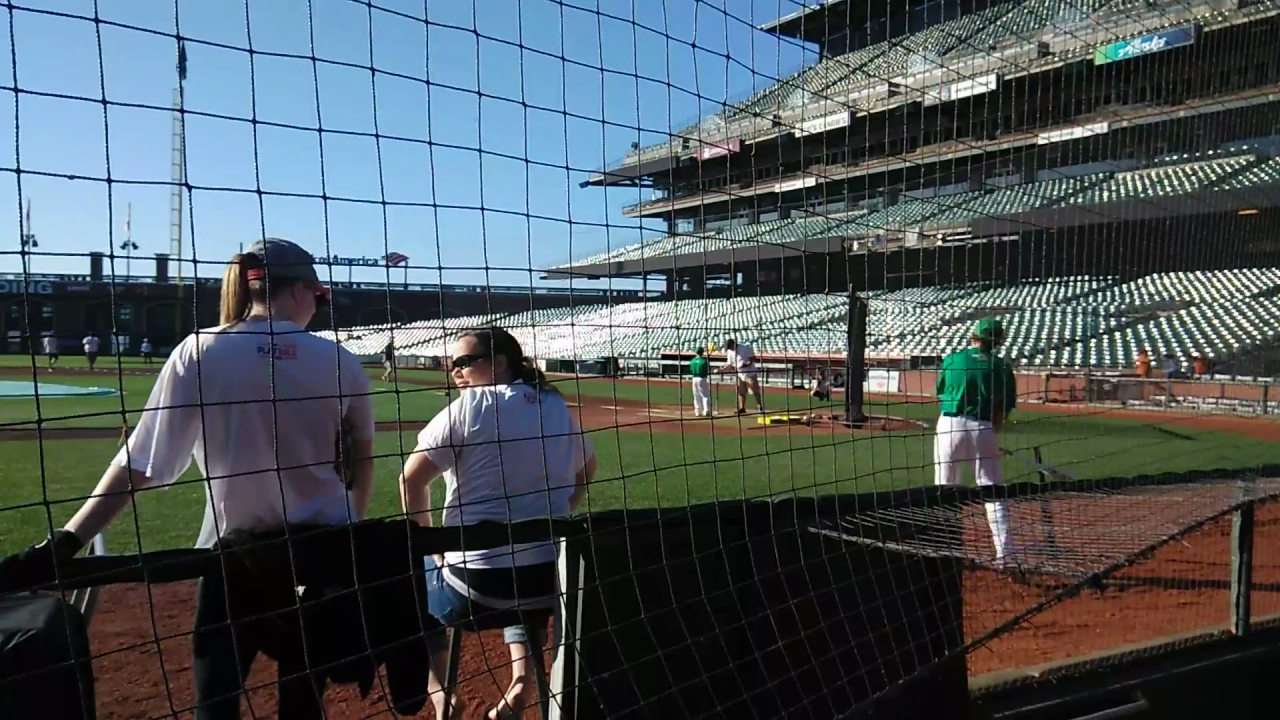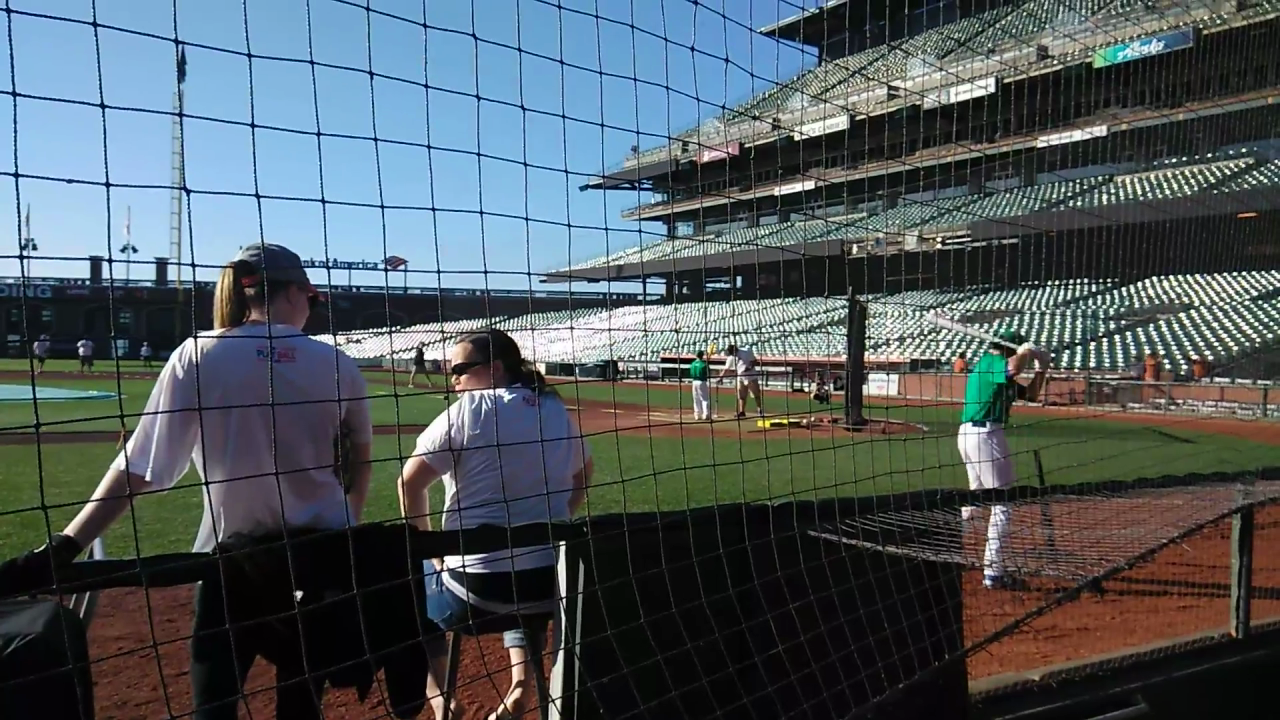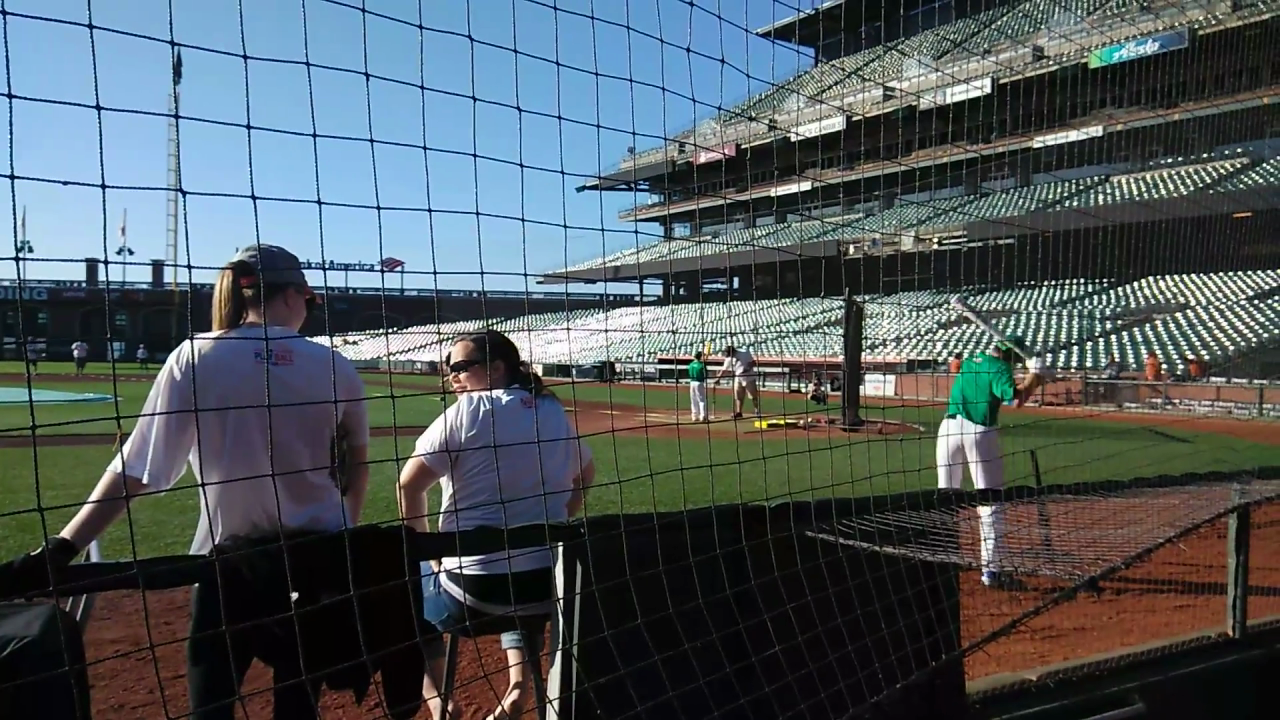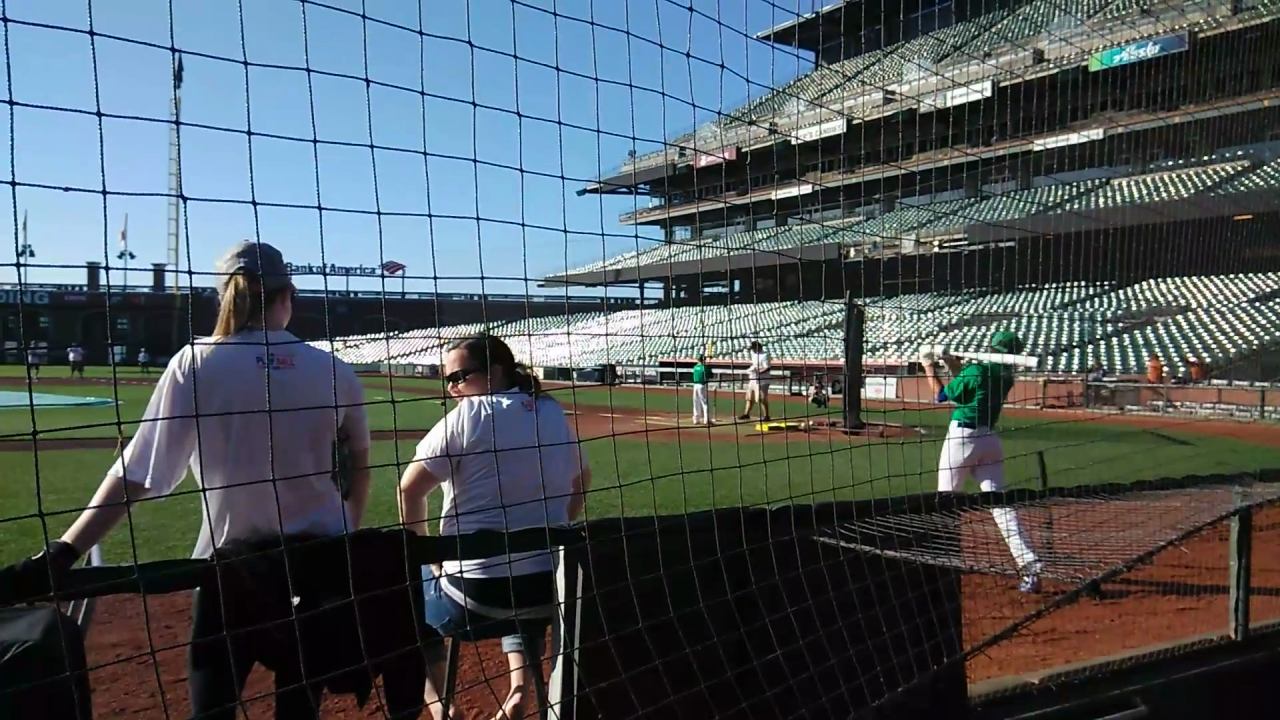
dt=0.7s
person 1, frame 1
left shoulder: (200, 354)
right shoulder: (340, 361)
left elbow: (140, 463)
right elbow: (361, 462)
left wrist: (68, 538)
right wrist: (347, 529)
person 1, frame 2
left shoulder: (199, 357)
right shoulder: (337, 364)
left elbow: (138, 467)
right elbow: (360, 463)
left wrist: (65, 543)
right wrist: (344, 530)
person 1, frame 3
left shoulder: (196, 359)
right shoulder: (335, 366)
left elbow: (135, 469)
right elbow: (356, 467)
left wrist: (62, 546)
right wrist: (341, 537)
person 1, frame 4
left shoulder: (197, 364)
right shoulder: (334, 372)
left elbow: (136, 474)
right elbow: (358, 471)
left wrist: (63, 551)
right wrist: (345, 537)
person 2, frame 1
left shoulder: (470, 406)
right shoulder: (556, 407)
left elbow: (411, 478)
right elbow: (586, 470)
left hip: (477, 584)
right hip: (550, 580)
right ankle: (523, 675)
person 2, frame 2
left shoulder: (470, 410)
right shoulder: (556, 410)
left elbow: (410, 482)
right elbow: (583, 474)
left hip: (477, 587)
right hip: (549, 584)
right ankle: (523, 680)
person 2, frame 3
left shoulder: (467, 411)
right shoulder: (554, 412)
left elbow: (409, 484)
right elbow: (585, 475)
left hip: (474, 588)
right hip: (546, 585)
right ankle: (520, 681)
person 2, frame 4
left shoulder: (468, 415)
right shoulder: (553, 414)
left elbow: (410, 490)
right elbow: (580, 484)
left hip: (476, 595)
right hip: (548, 590)
person 3, frame 1
left shoulder: (952, 359)
right shoulder: (1001, 367)
left elbow: (942, 396)
right elbow: (1004, 410)
right wrist: (992, 431)
left hip: (950, 427)
right hip: (981, 429)
right ankle: (1005, 554)
person 3, frame 2
left shoulder: (986, 364)
right shoulder: (994, 361)
left elbow: (1029, 394)
right elbow: (1014, 368)
left wrist: (1040, 368)
right wrist: (1027, 352)
left hip: (969, 434)
right hip: (986, 435)
right knee: (1002, 502)
right ankle: (993, 570)
person 3, frame 3
left shoulder: (971, 362)
right shoulder: (1002, 369)
right elbow: (1016, 401)
left wrist: (1032, 376)
right wrist: (1034, 376)
left hip: (951, 428)
right hip: (980, 434)
right knee: (989, 500)
right ankle: (992, 568)
person 3, frame 4
left shoulder: (977, 371)
right shoulder: (1006, 375)
left elbow: (943, 395)
left wrist: (930, 369)
right wrist: (947, 357)
left hip: (962, 438)
right hip: (989, 441)
right knee: (1000, 503)
right ankle: (1030, 567)
